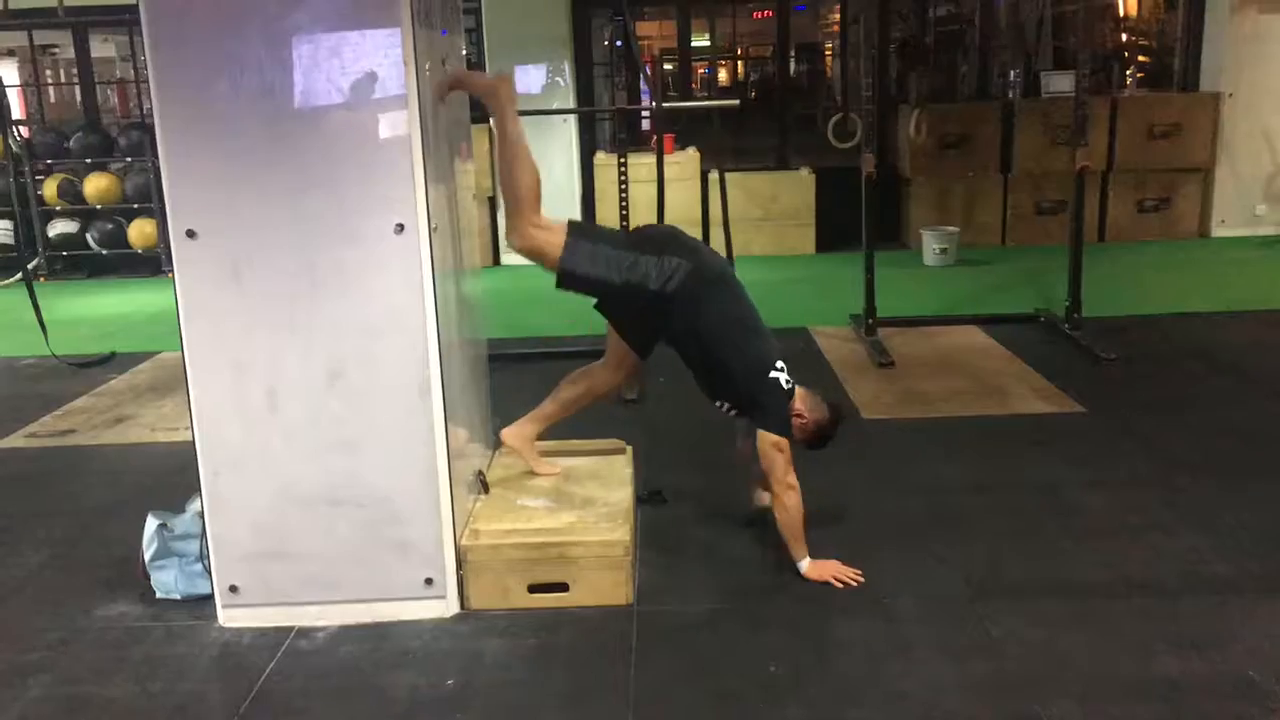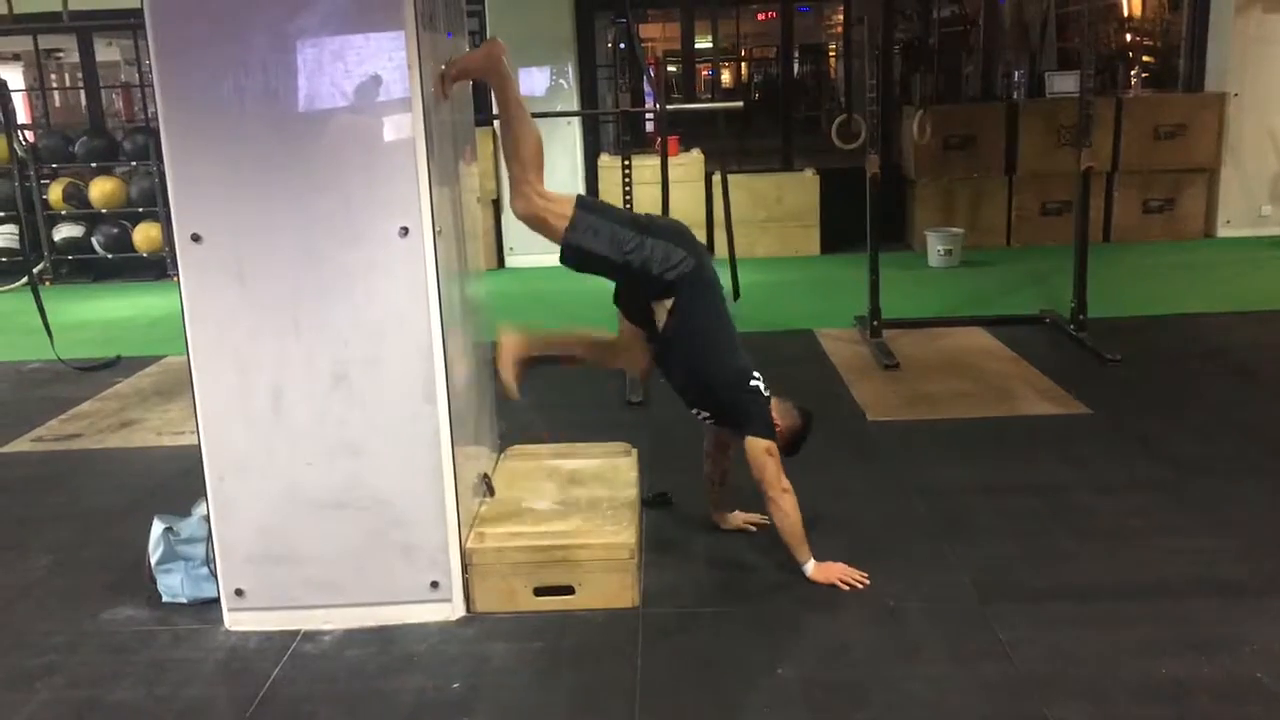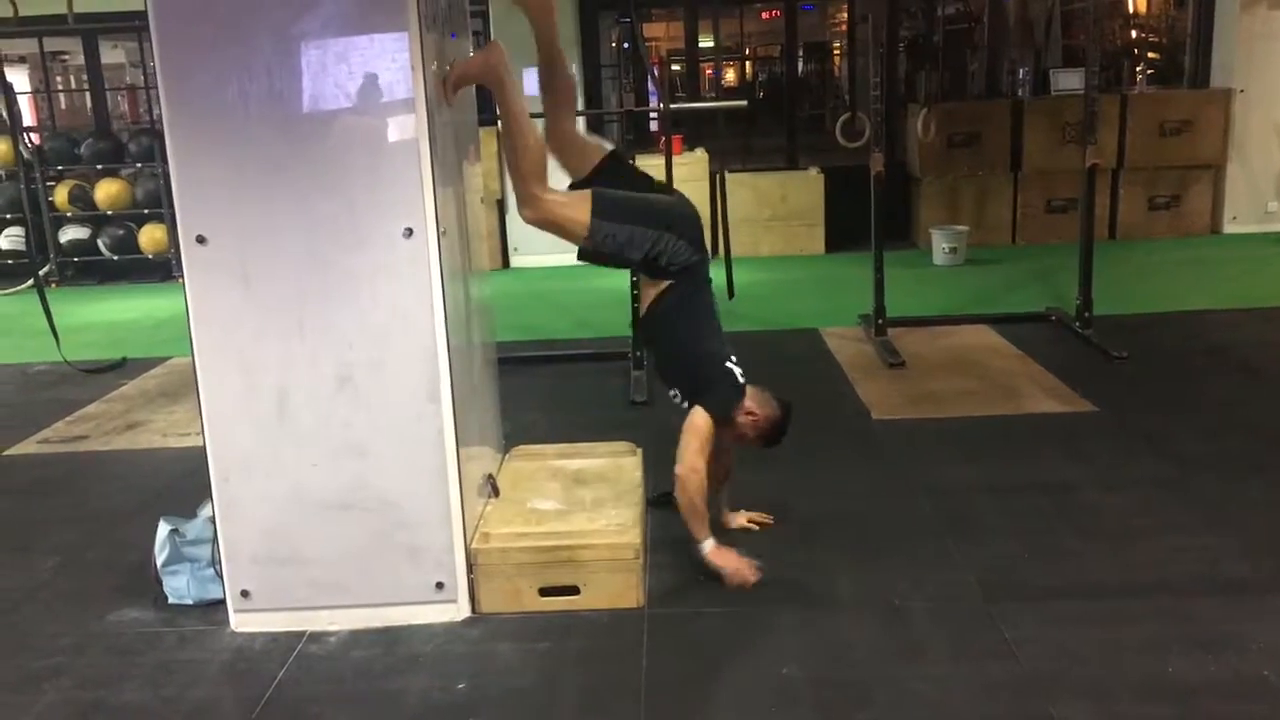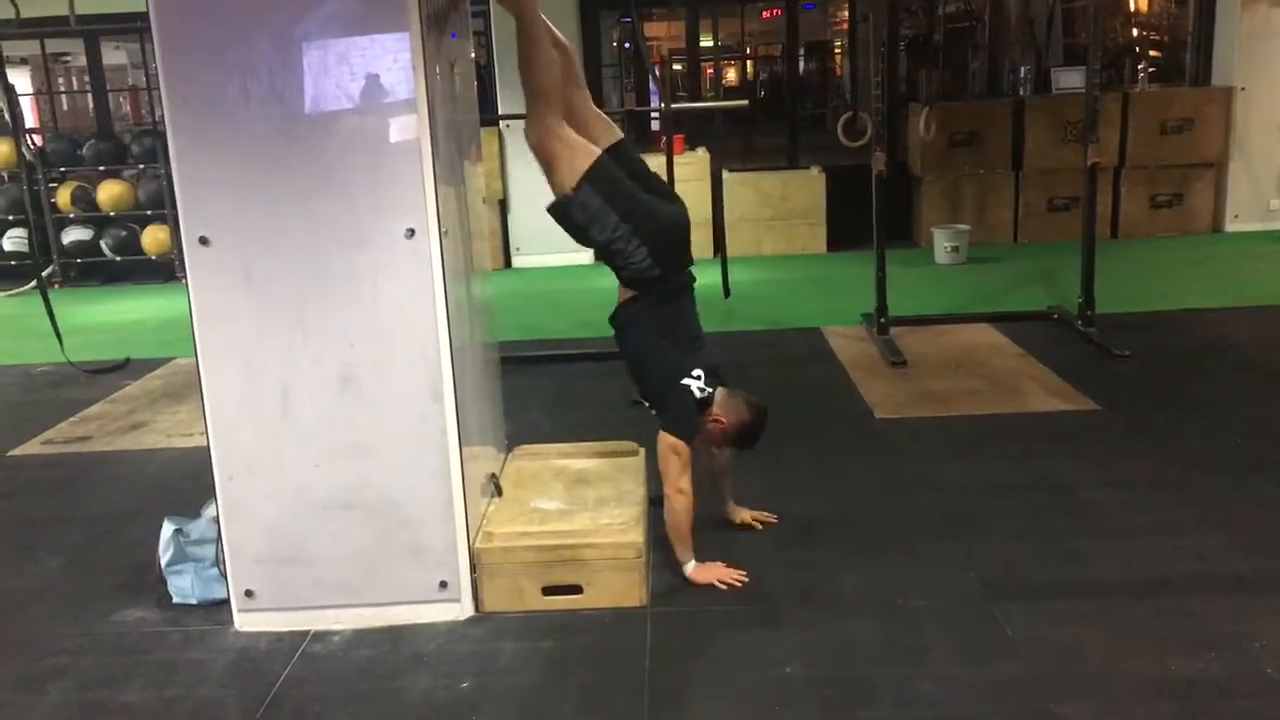
dt=0.4s
person 1, frame 1
left shoulder: (767, 388)
right shoulder: (772, 396)
right elbow: (784, 487)
left wrist: (756, 486)
right wrist: (805, 563)
left hip: (671, 276)
right hip: (671, 275)
left knee: (615, 368)
right knee: (526, 233)
left ankle: (524, 430)
right ankle: (500, 100)
person 1, frame 2
left shoulder: (734, 398)
right shoulder: (751, 407)
left elbow: (716, 451)
right elbow: (778, 491)
left wrist: (720, 512)
right wrist: (811, 564)
left hip: (666, 267)
right hip: (667, 266)
left knee: (636, 358)
right knee: (531, 201)
left ankle: (525, 344)
right ankle: (498, 70)
person 1, frame 3
left shoulder: (725, 389)
right shoulder: (720, 389)
left elbow: (714, 450)
right elbow: (687, 472)
left wrist: (726, 510)
right wrist: (708, 545)
left hip: (671, 239)
right hip: (669, 245)
left knee: (563, 141)
right knee: (538, 205)
right ankle: (498, 72)
person 1, frame 4
left shoulder: (707, 387)
right shoulder: (686, 398)
left elbow: (716, 445)
right elbow: (677, 490)
left wrist: (732, 505)
right wrist: (691, 566)
left hip: (660, 228)
right hip: (650, 248)
left knee: (573, 102)
right knee: (549, 128)
